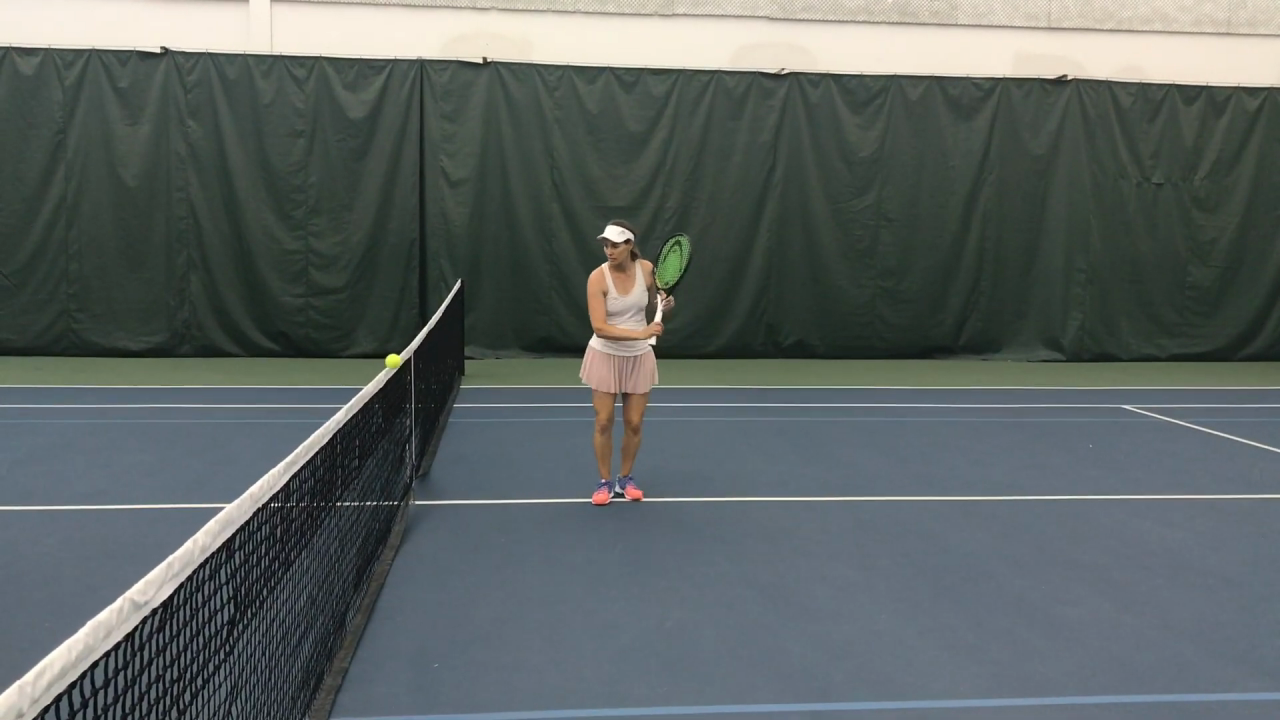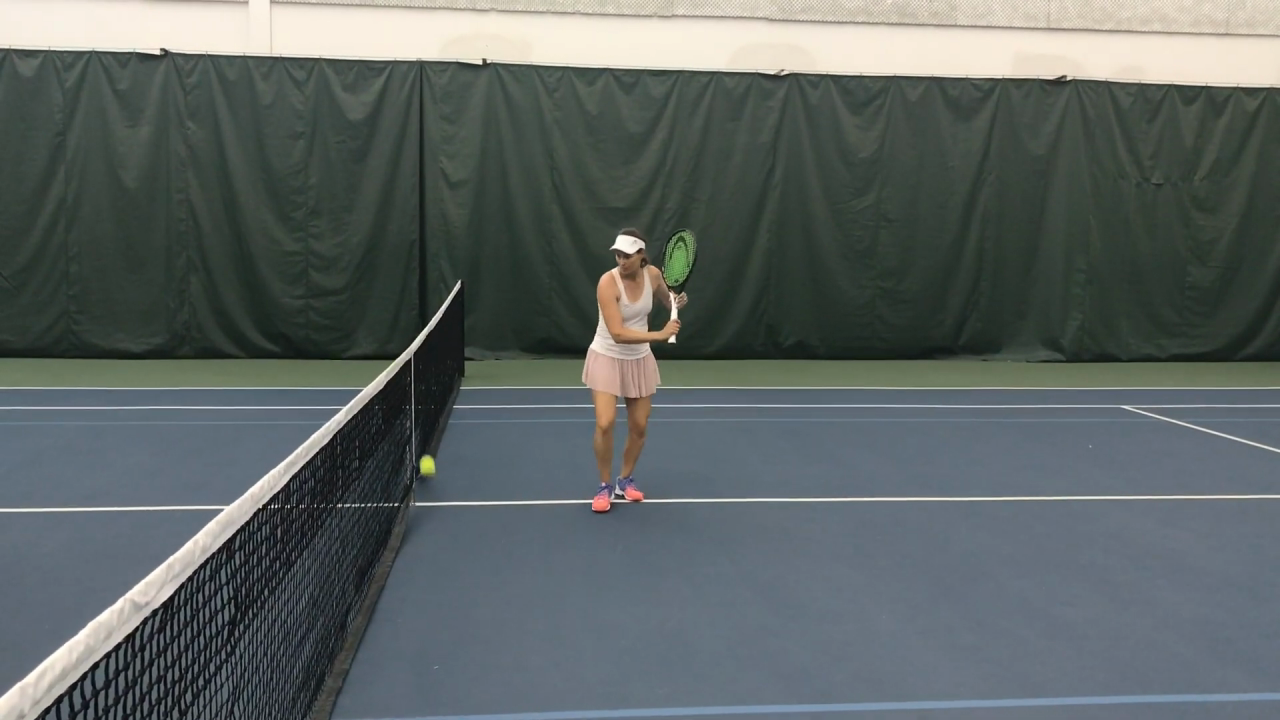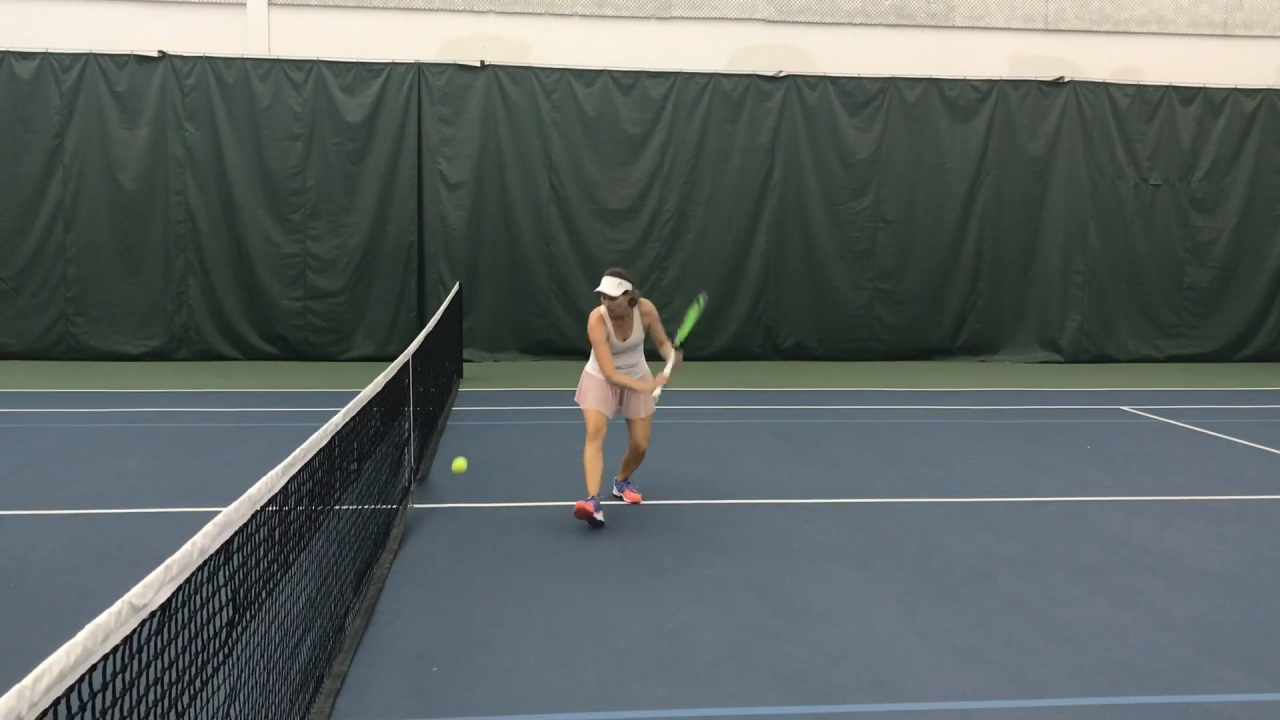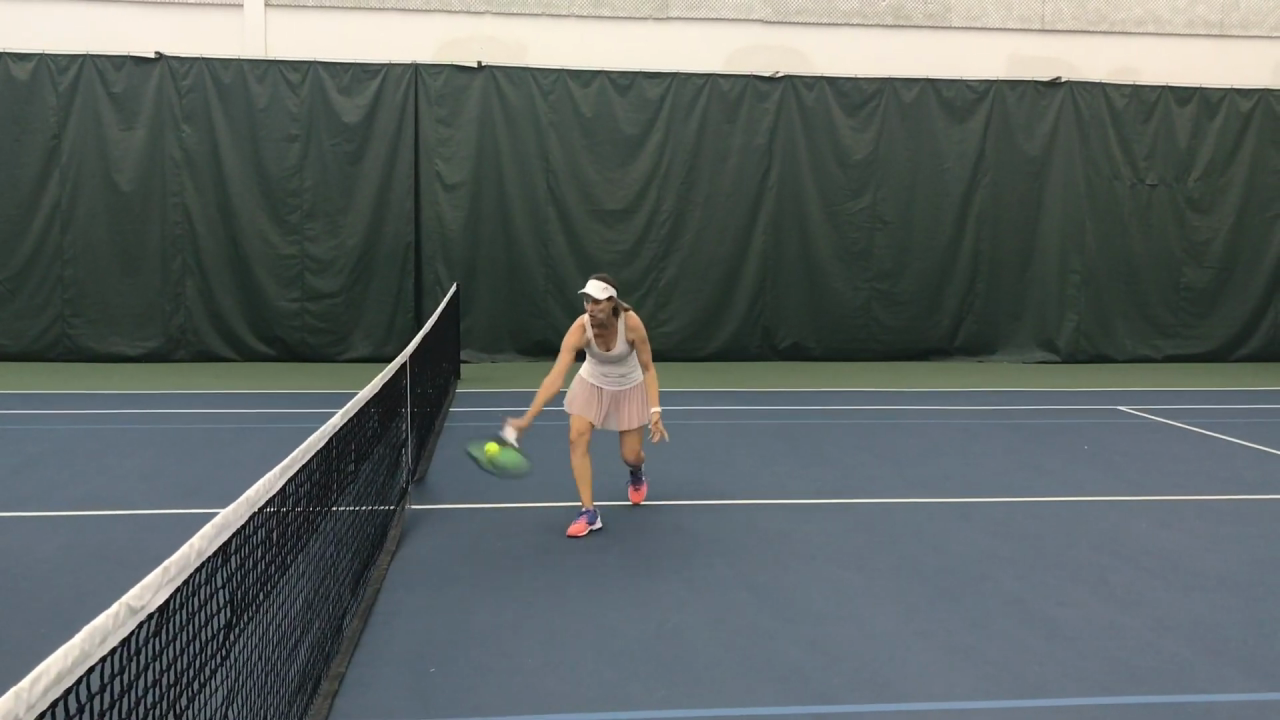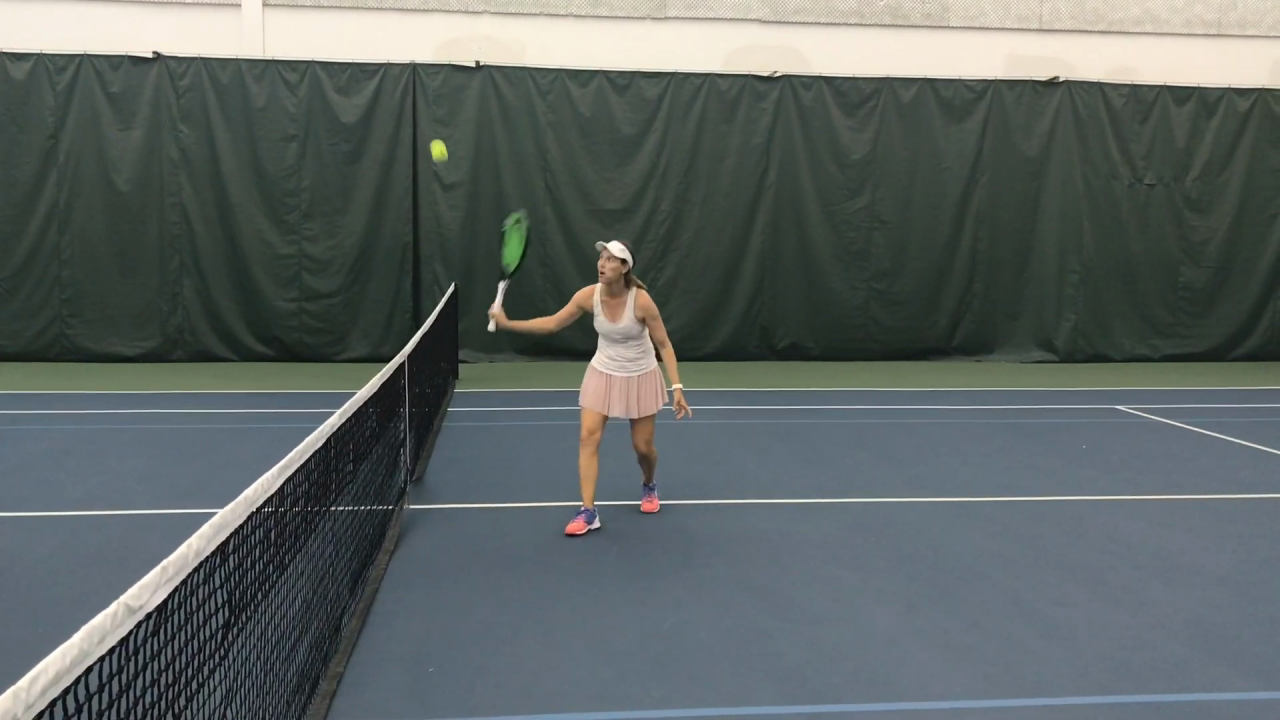
dt=0.3s
person 1, frame 1
left shoulder: (646, 269)
right shoulder: (598, 278)
right elbow: (599, 328)
left wrist: (664, 303)
right wrist: (640, 334)
left hip: (639, 357)
right hip: (605, 356)
left knee: (634, 424)
right knee: (604, 423)
left ankle: (626, 478)
right ankle: (605, 482)
person 1, frame 2
left shoulder: (652, 274)
right shoulder: (608, 283)
left elbow: (668, 299)
right elbow: (618, 334)
left wrist: (678, 301)
right wrist: (660, 335)
left hip: (639, 359)
right hip: (606, 358)
left knee: (639, 426)
right knee: (605, 424)
left ankle: (625, 480)
right ankle: (605, 485)
person 1, frame 3
left shoulder: (646, 309)
right shoulder: (597, 320)
left elbow: (663, 344)
right elbow: (609, 374)
left wrist: (671, 355)
right wrist: (647, 387)
left hip: (638, 379)
right hip: (600, 379)
left knee: (640, 445)
right knee: (595, 433)
left ankle: (622, 481)
right ankle: (593, 501)
person 1, frame 4
left shoulder: (632, 323)
right shoulder: (579, 330)
left elbow: (648, 370)
right elbow: (555, 377)
left wrist: (655, 413)
right wrist: (528, 417)
left hip: (629, 389)
right hip: (591, 384)
left knee: (631, 456)
right knee: (577, 440)
left ankle: (636, 473)
right ankle: (589, 512)
person 1, frame 5
left shoulder: (641, 301)
right shoulder: (588, 296)
left elbow: (664, 346)
right elbow: (553, 323)
left wrist: (677, 388)
right wrist: (508, 324)
left hip: (640, 377)
right hip: (603, 374)
left knee: (643, 447)
right knee: (588, 437)
left ankle: (649, 487)
right ankle: (588, 511)
